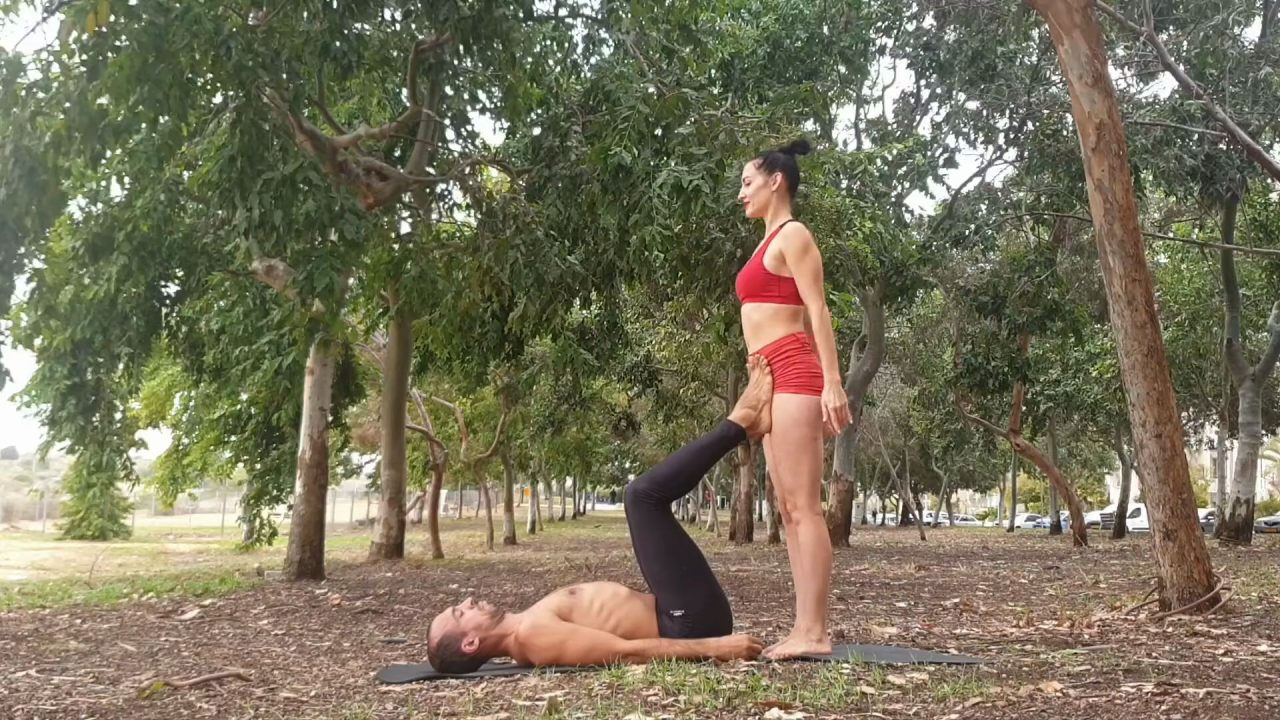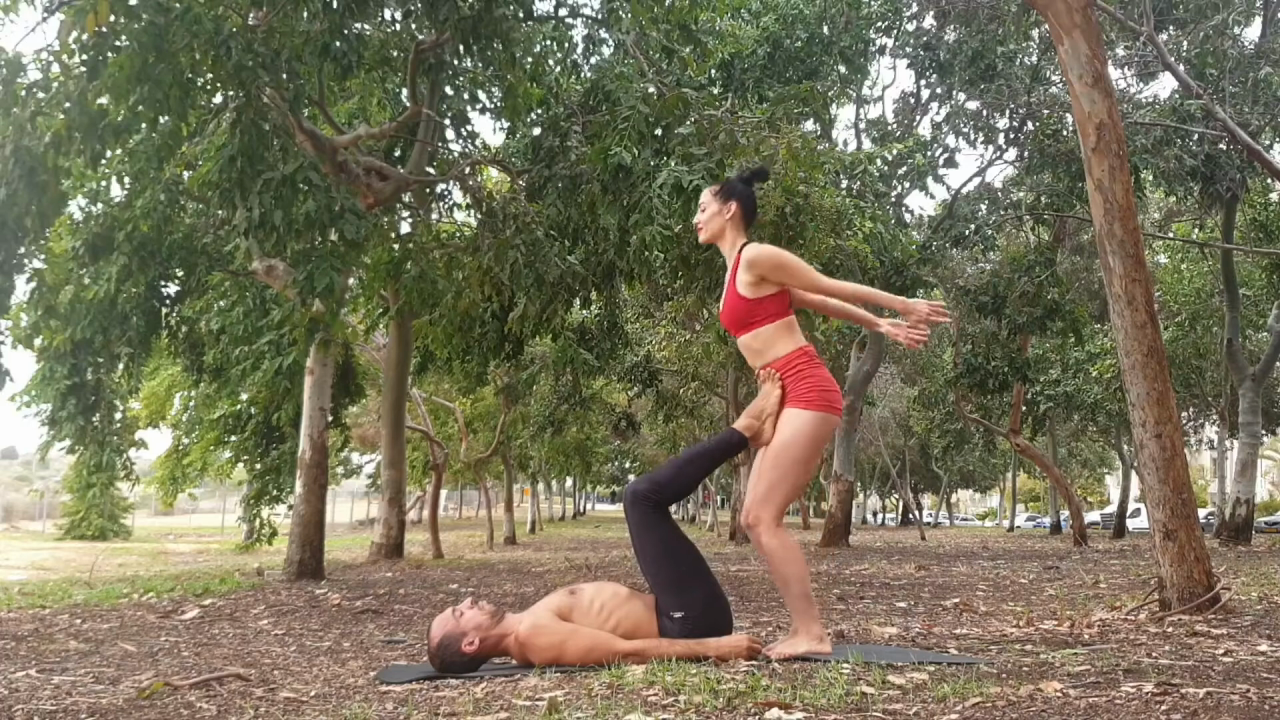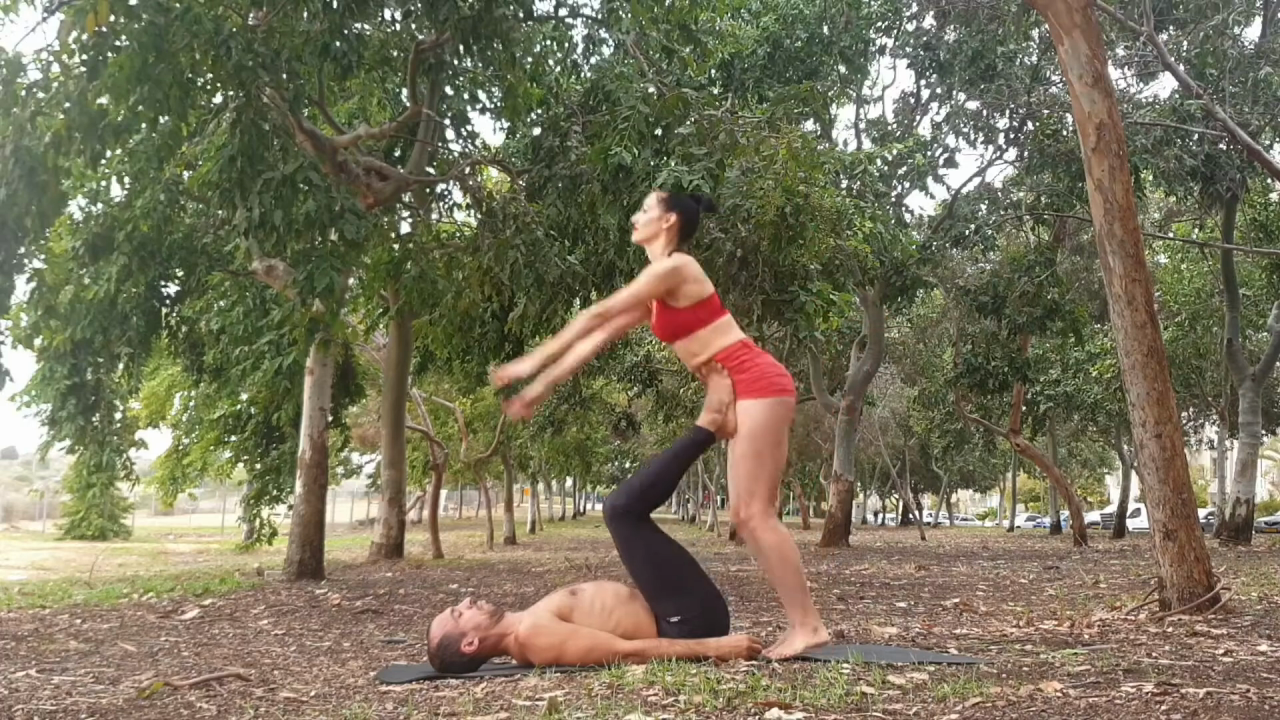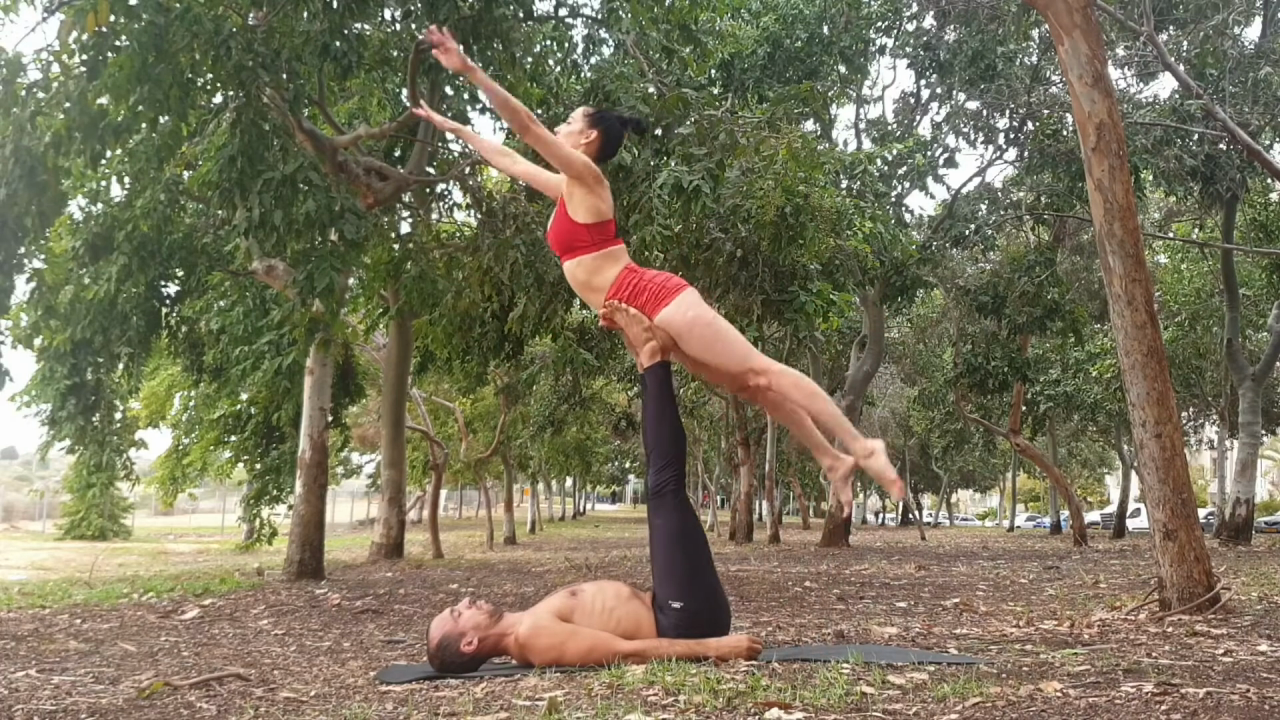
dt=0.4s
person 1, frame 1
left shoulder: (793, 235)
right shoulder: (774, 241)
left elbow: (817, 311)
left wrist: (832, 383)
left hip: (793, 377)
right hip: (779, 381)
left knee: (803, 507)
right knee: (790, 509)
left ankle: (811, 632)
right ankle: (808, 628)
person 1, frame 2
left shoulder: (757, 257)
right shoulder: (741, 267)
left elbow: (830, 287)
right elbow: (816, 301)
left wrist: (902, 305)
right wrist: (881, 325)
left hip: (807, 394)
right hip: (793, 398)
left knee: (761, 518)
right knee: (761, 518)
left ankle: (810, 632)
right ankle: (804, 628)
person 1, frame 3
left shoulder: (673, 267)
right shoulder: (659, 286)
left elbow: (594, 316)
right elbow: (601, 334)
left wrist: (534, 362)
right wrist: (544, 384)
left hip: (759, 385)
right hip: (740, 390)
left knee: (752, 514)
right knee: (746, 515)
left ankle: (807, 624)
right ankle: (803, 621)
person 1, frame 4
left shoulder: (584, 177)
right shoulder: (569, 190)
left elbow: (530, 125)
right elbow: (510, 157)
left wrist: (472, 71)
right wrist: (452, 126)
left hip: (656, 300)
right hip: (648, 314)
left knee: (757, 372)
right knee: (748, 382)
left ankle: (860, 446)
right ankle: (832, 459)
person 2, frame 1
left shoulder: (528, 626)
right shoulder: (530, 635)
right elbow: (627, 652)
right wrist: (714, 647)
left hip: (679, 618)
right hip: (690, 622)
left knee: (646, 496)
right knee: (644, 494)
left ankle: (741, 424)
right ankle: (739, 423)
person 2, frame 2
left shoulder: (530, 625)
right shoulder: (530, 634)
right elbow: (626, 652)
right wrist: (714, 646)
left hip: (682, 620)
right hip: (690, 624)
left knee: (642, 498)
right knee: (643, 496)
left ankle: (745, 432)
right ankle: (742, 433)
person 2, frame 3
left shoulder: (527, 627)
right shoulder: (531, 636)
right elbow: (627, 652)
right wrist: (714, 647)
left hip: (683, 620)
right hip: (690, 622)
left knee: (626, 509)
right knee: (623, 509)
left ankle: (711, 422)
right ankle: (709, 425)
person 2, frame 4
left shoulder: (530, 625)
right shoulder: (530, 635)
right elbow: (627, 652)
right wrist: (713, 646)
left hip: (676, 617)
right hip: (687, 622)
right knee: (665, 485)
left ankle: (649, 361)
right ankle: (651, 359)
